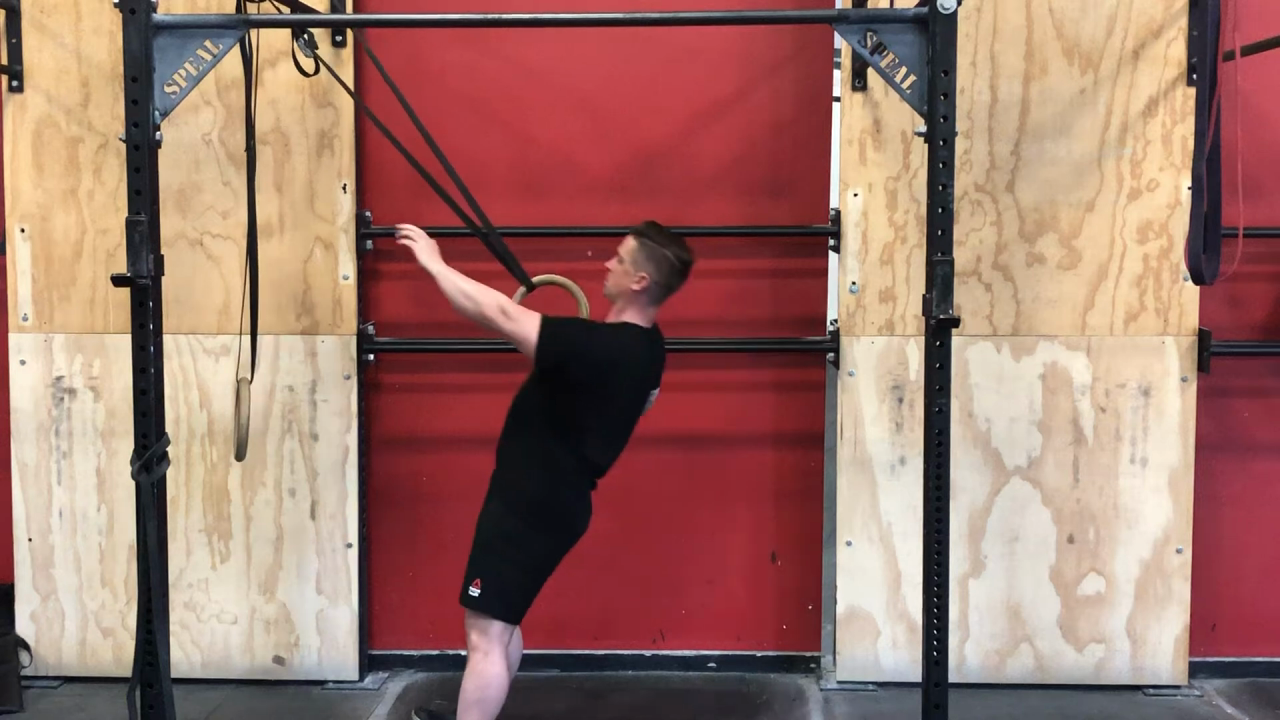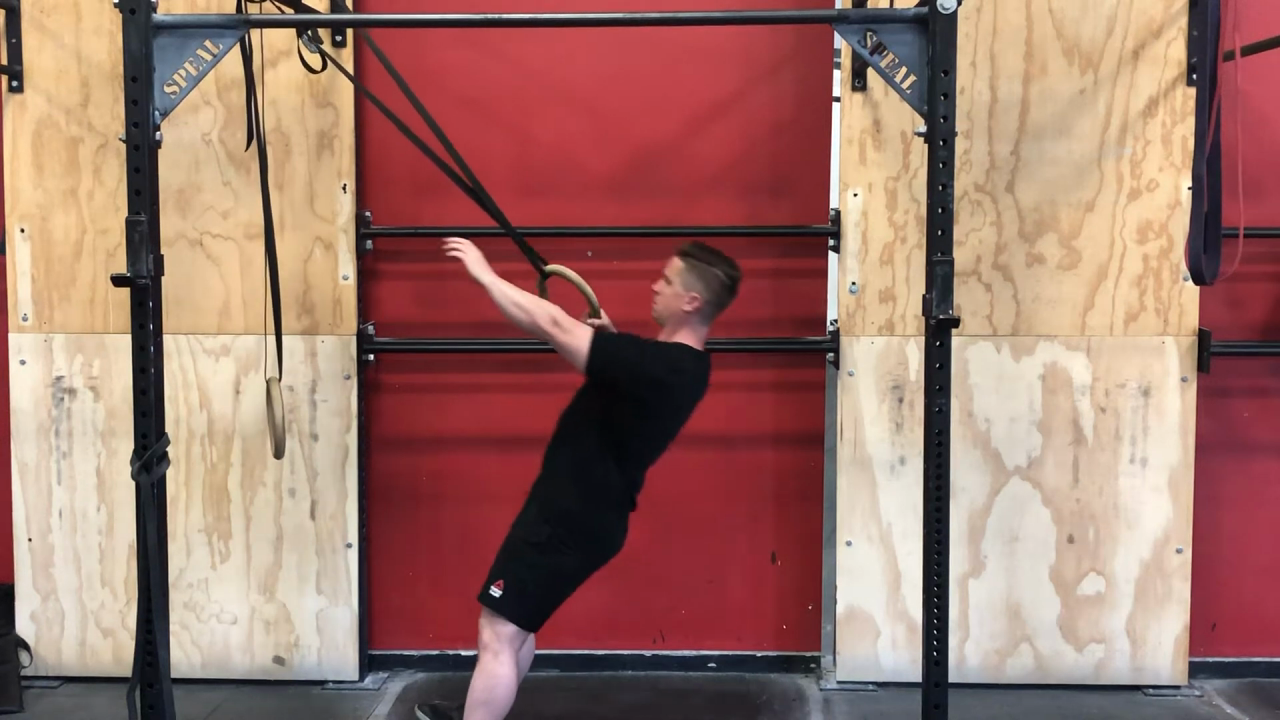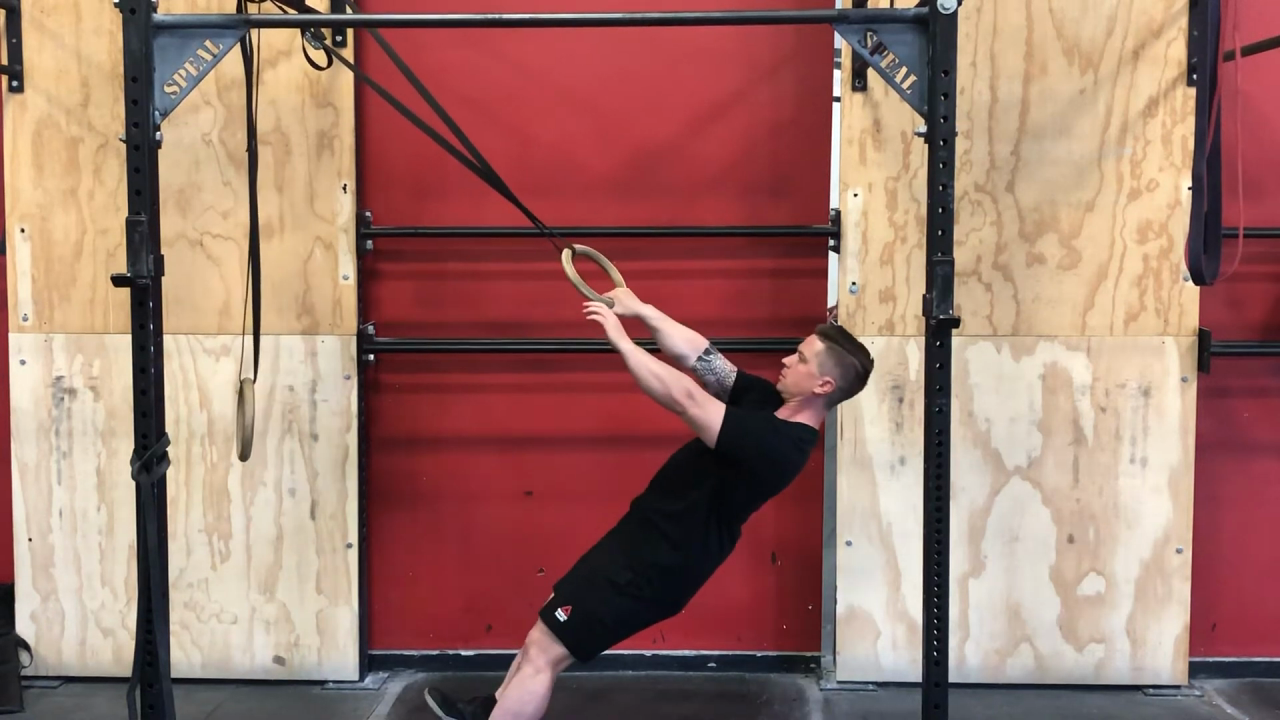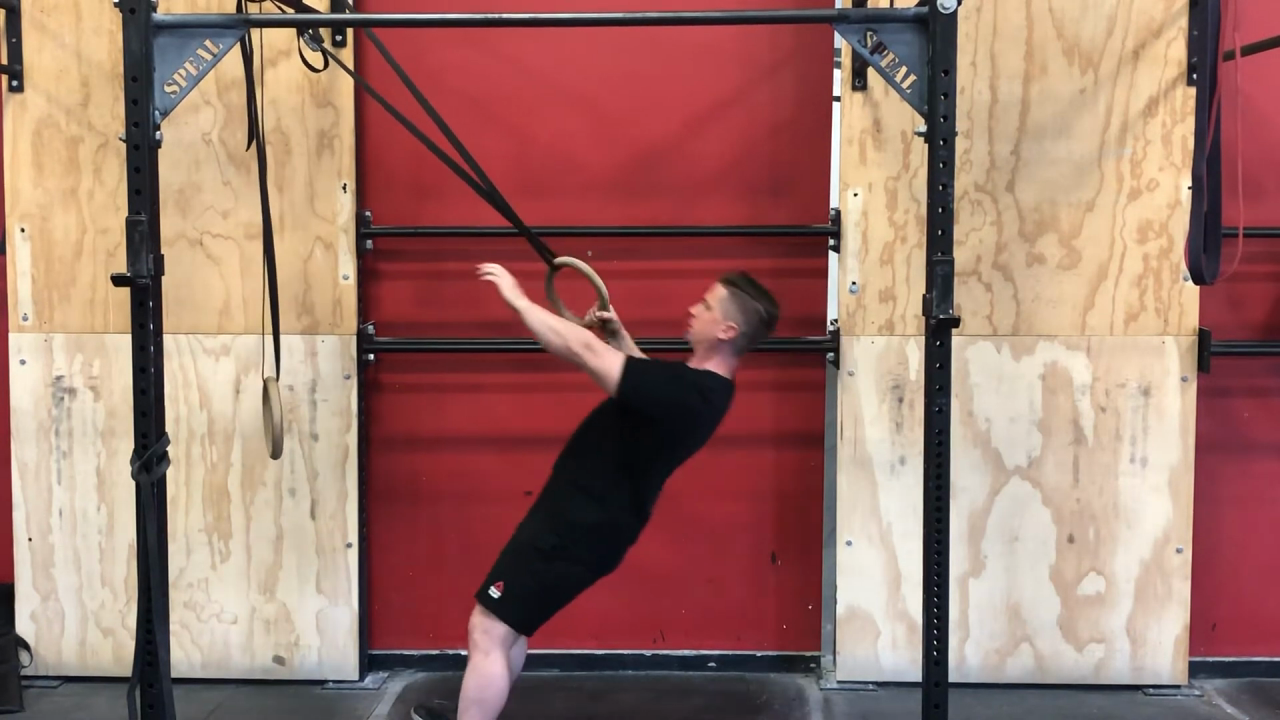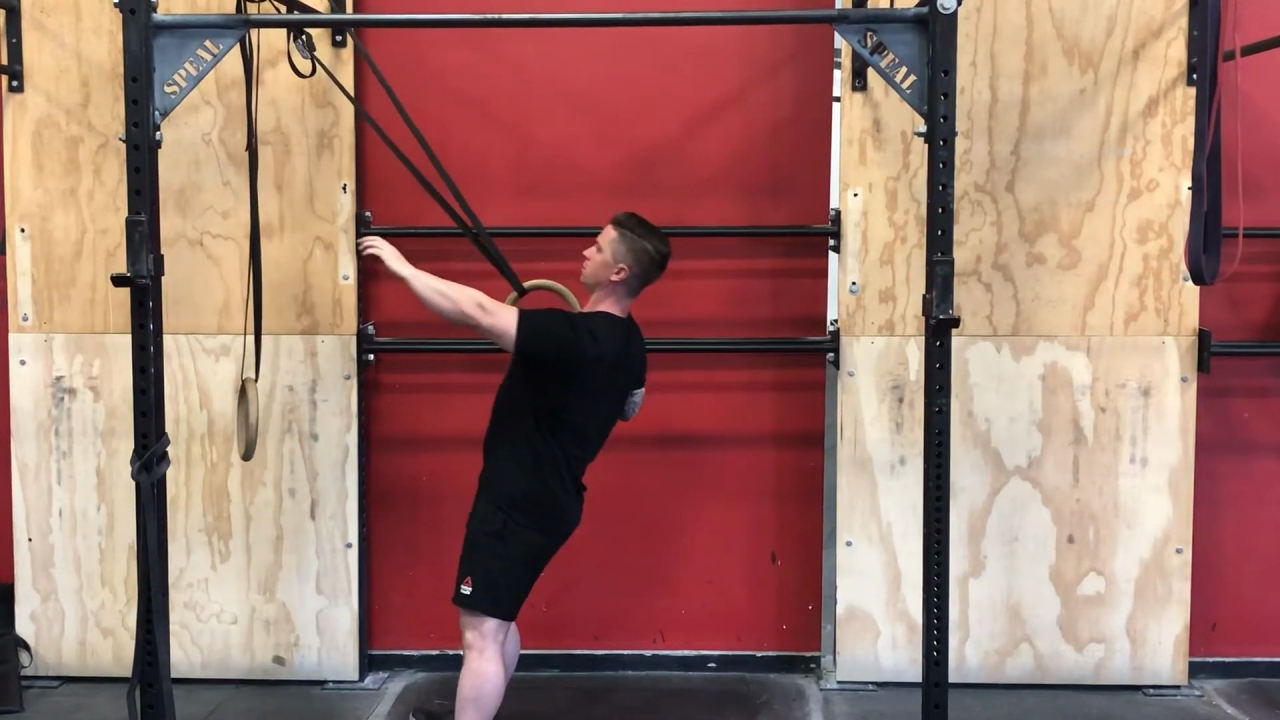
dt=1s
person 1, frame 1
left shoulder: (604, 347)
right shoulder: (639, 344)
left elbow: (502, 315)
right elbow: (642, 400)
left wrist: (434, 263)
left hip: (531, 504)
right hip: (547, 498)
left knee: (486, 633)
right knee: (500, 624)
person 1, frame 2
left shoulder: (658, 367)
right shoulder: (682, 362)
left elbow: (554, 327)
left wrist: (484, 274)
right wrist: (609, 333)
left hip: (570, 517)
right hip: (585, 510)
left knee: (499, 633)
right knee: (516, 624)
person 1, frame 3
left shoulder: (778, 445)
right shoulder: (768, 404)
left elbow: (684, 399)
right elbow: (698, 355)
left wrist: (620, 339)
right wrist: (639, 310)
left hip: (654, 564)
right hip: (646, 539)
left knee: (543, 651)
right knee: (552, 619)
person 1, frame 4
left shoulder: (686, 393)
right shoulder: (699, 382)
left elbow: (585, 352)
right elbow: (646, 375)
left wrist: (517, 298)
right wrist: (617, 332)
left hip: (578, 526)
right hip: (584, 514)
left knee: (488, 632)
right knee: (506, 625)
person 1, frame 5
left shoulder: (577, 337)
right shoulder: (624, 341)
left elbow: (477, 311)
right elbow: (629, 408)
left wrist: (403, 267)
left hip: (520, 502)
right hip: (543, 497)
left knee: (481, 633)
right knee: (499, 622)
